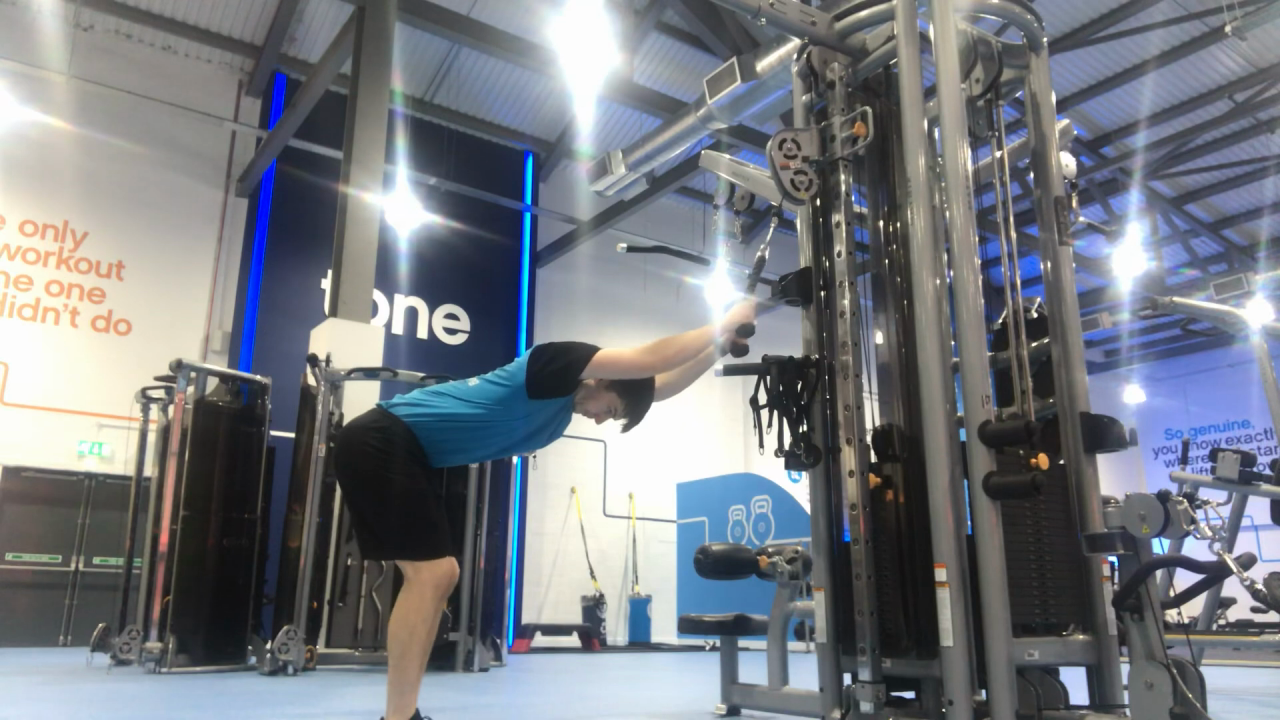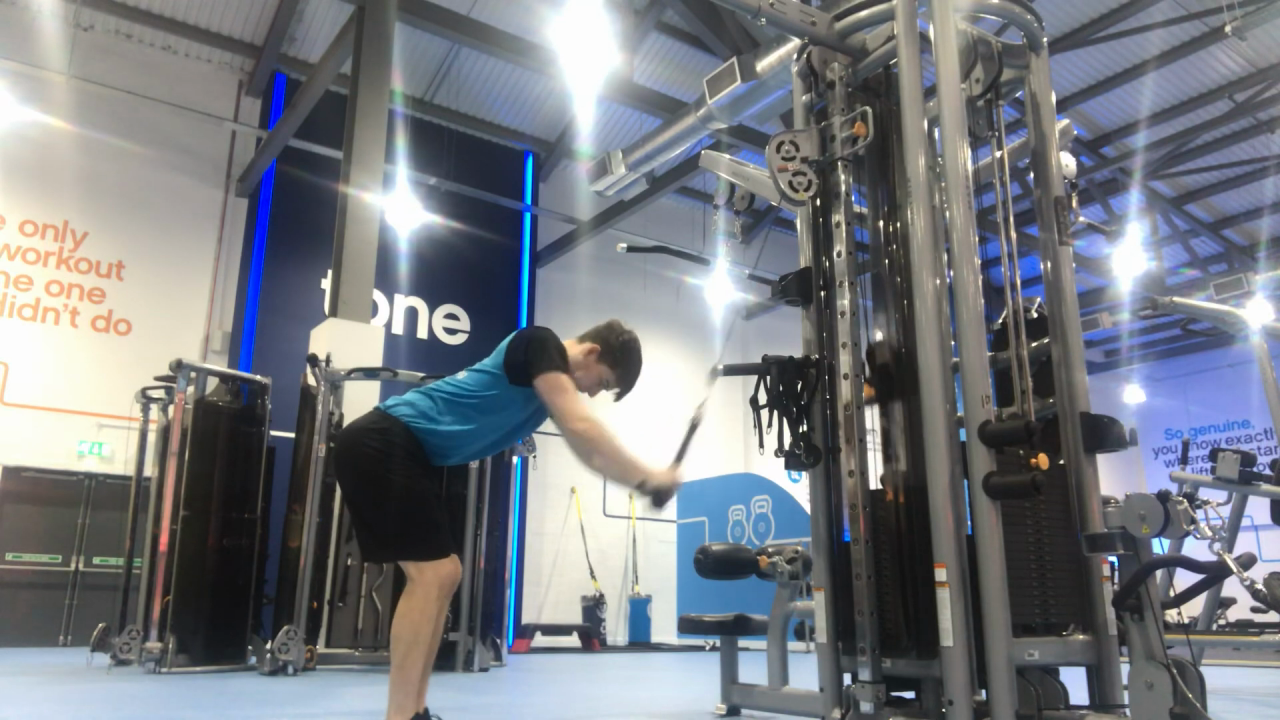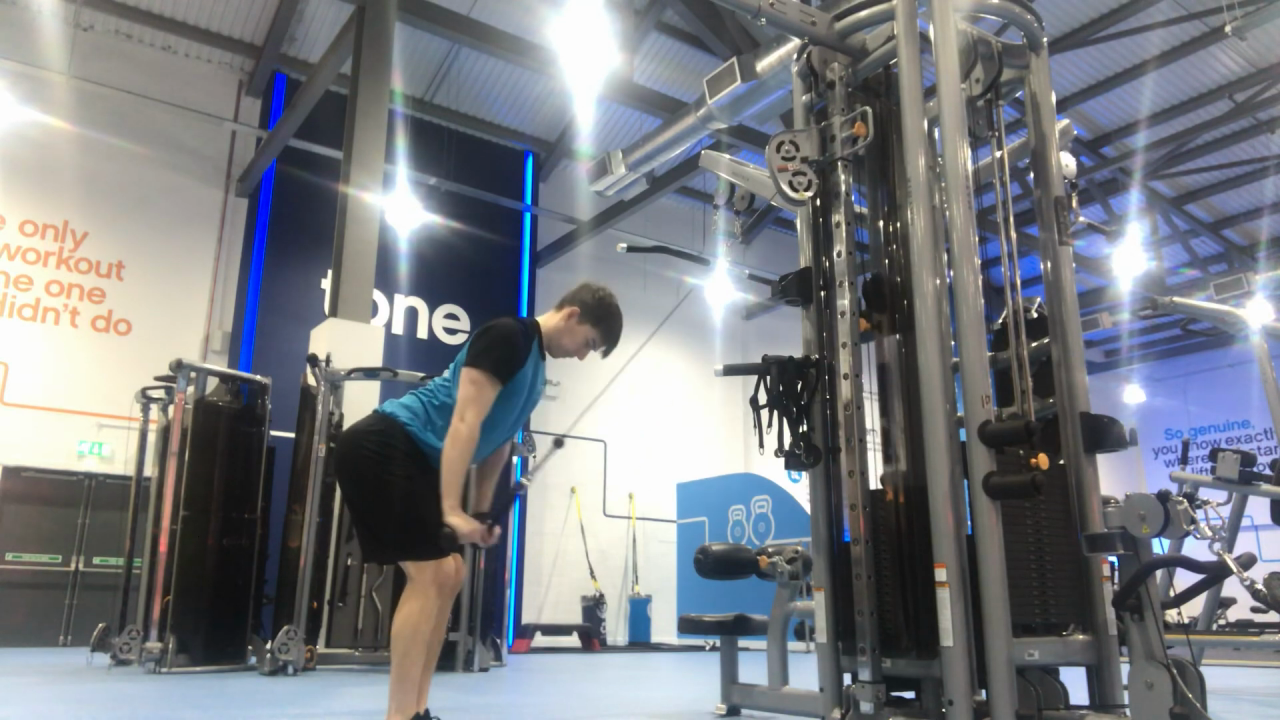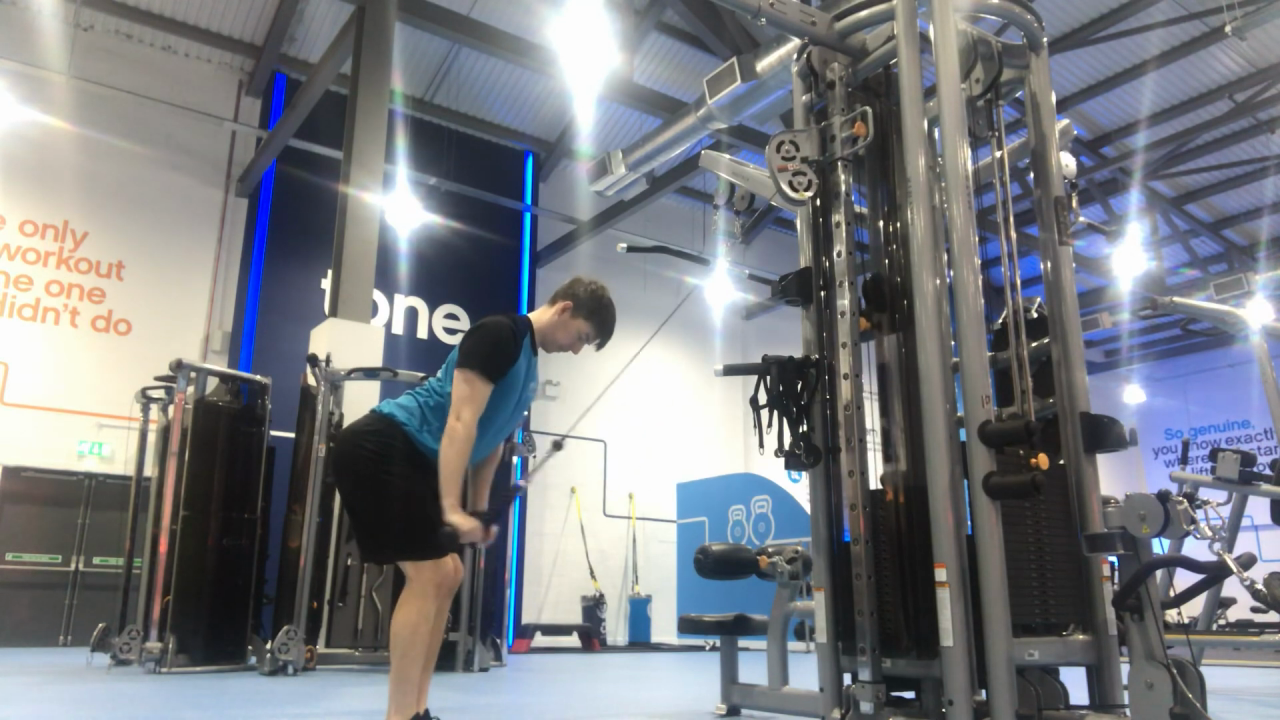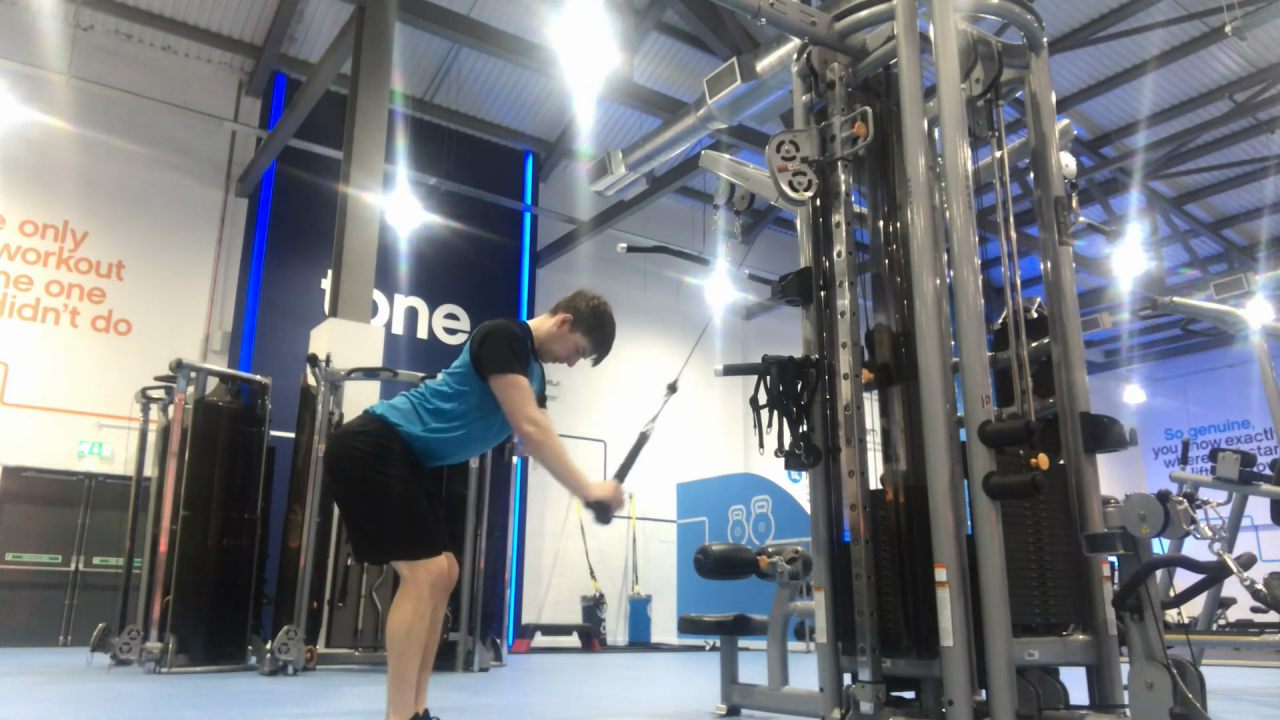
dt=0.5s
person 1, frame 1
left shoulder: (565, 393)
right shoulder: (557, 360)
left elbow: (658, 385)
right elbow: (652, 359)
left wrist: (721, 345)
right wrist: (722, 326)
left hip: (404, 451)
right hip: (380, 442)
left knee: (440, 574)
right knee: (428, 574)
person 1, frame 2
left shoulder: (555, 383)
right shoulder: (539, 345)
left elbow: (588, 448)
right elbow: (579, 425)
left wrist: (638, 482)
right wrist: (645, 474)
left hip: (412, 456)
right hip: (382, 445)
left knee: (444, 573)
right knee: (431, 573)
person 1, frame 3
left shoulder: (536, 368)
right shoulder: (508, 336)
left elbow: (495, 441)
right elbow: (466, 421)
left wrist: (483, 512)
right wrist: (451, 510)
left hip: (413, 458)
right hip: (382, 448)
left knee: (448, 574)
right knee: (430, 574)
person 1, frame 4
left shoulder: (528, 362)
right shoulder: (499, 334)
left elbow: (491, 441)
right elbow: (461, 422)
left wrist: (479, 510)
right wrist: (453, 509)
left hip: (410, 459)
right hip: (379, 448)
left knee: (447, 575)
right knee: (431, 572)
person 1, frame 5
left shoulder: (531, 371)
right shoulder: (503, 337)
left elbow: (542, 438)
right elbow: (529, 429)
left wrist: (588, 489)
right wrist: (587, 489)
left hip: (409, 461)
right hip: (372, 448)
left knee: (442, 572)
right knee: (425, 573)
